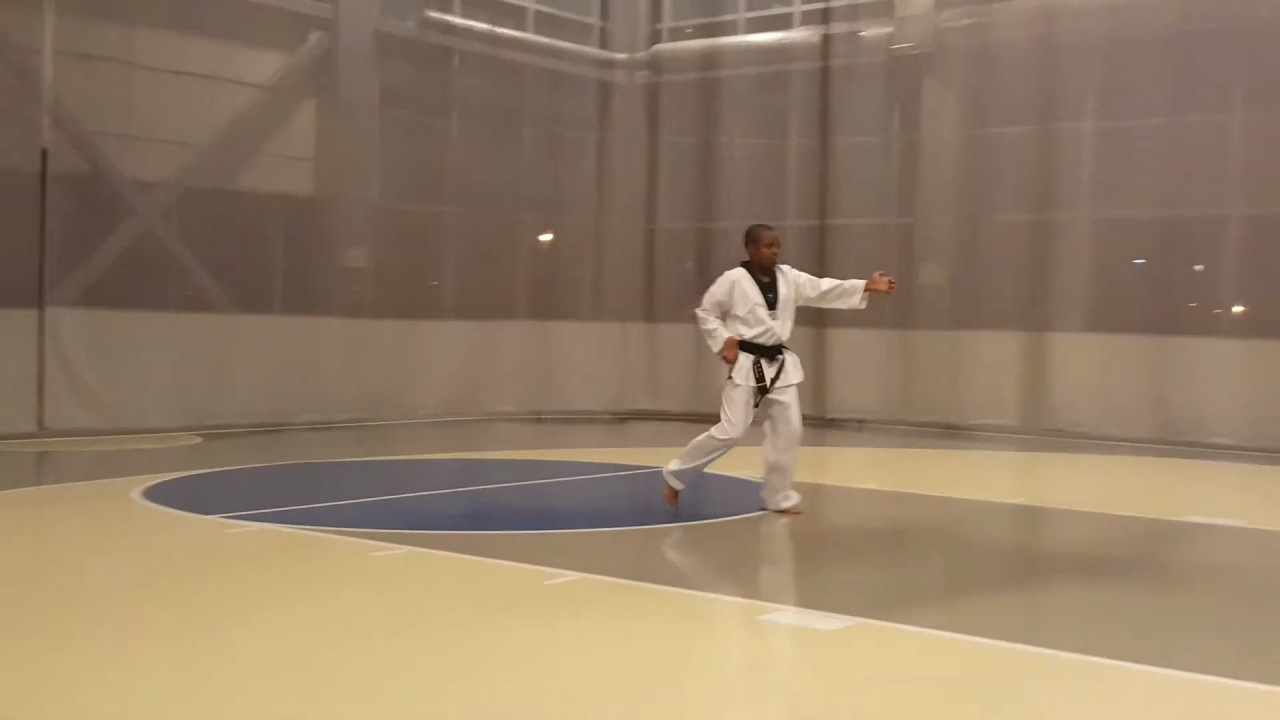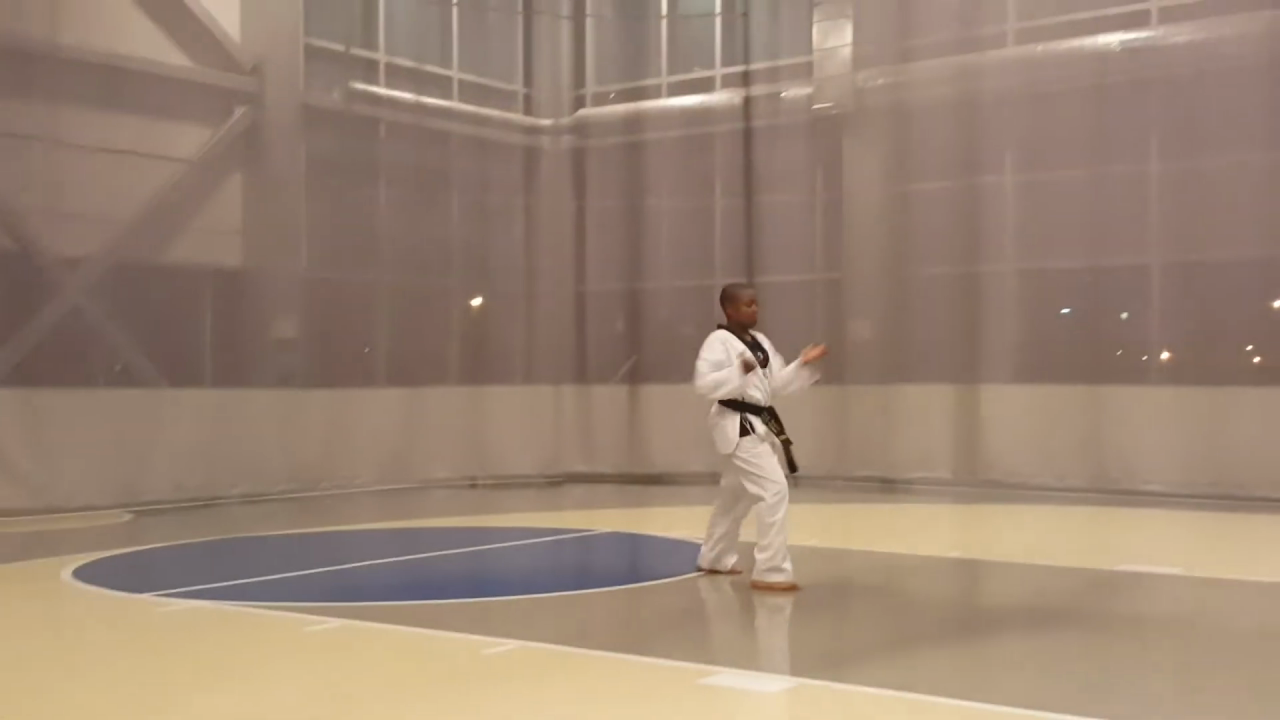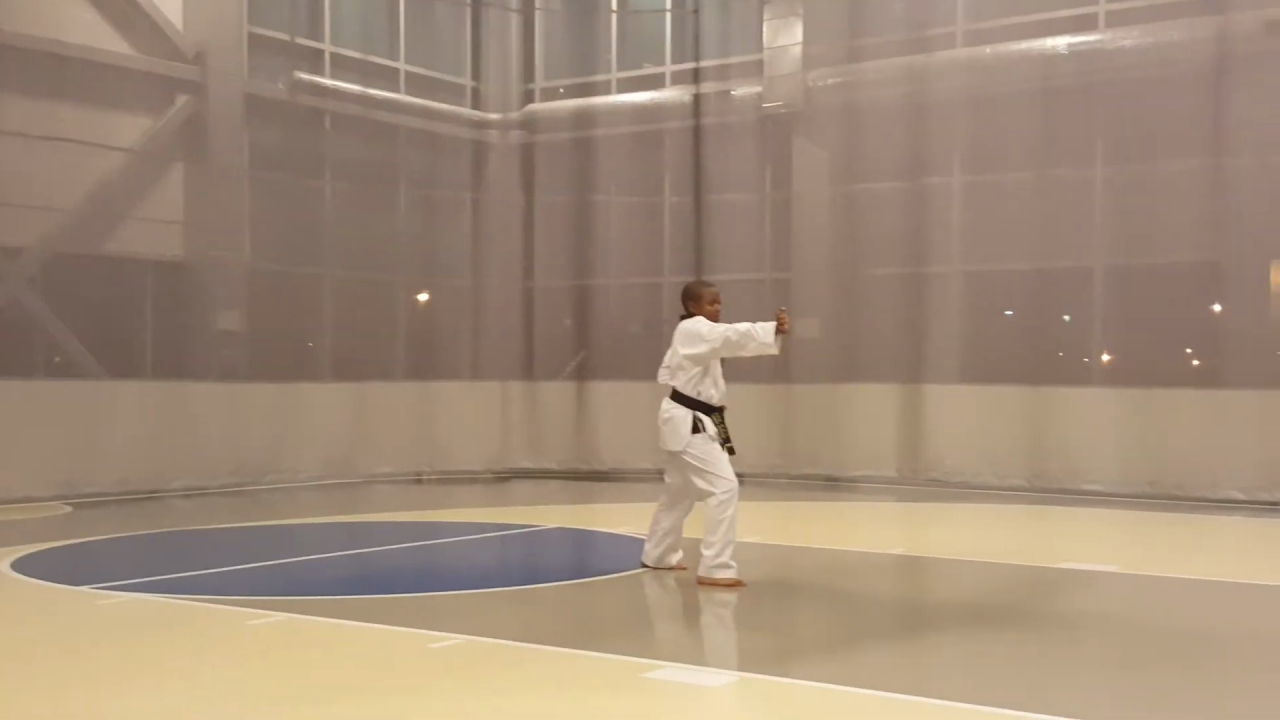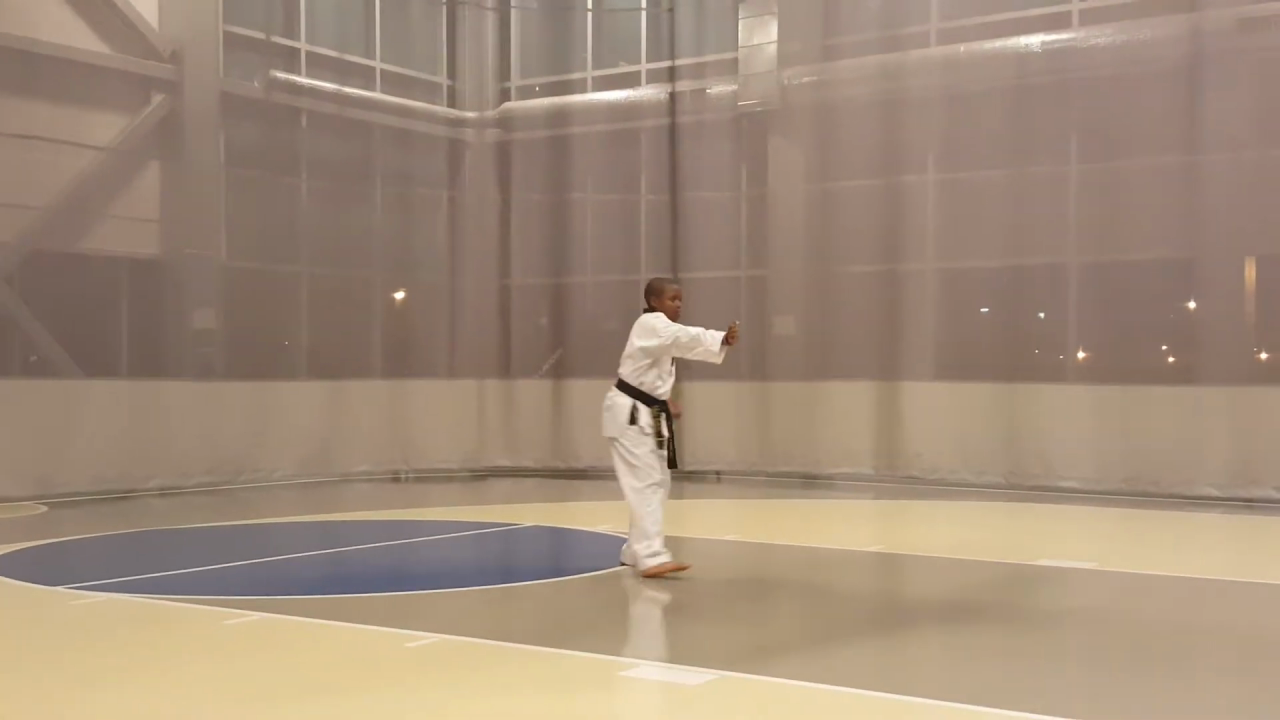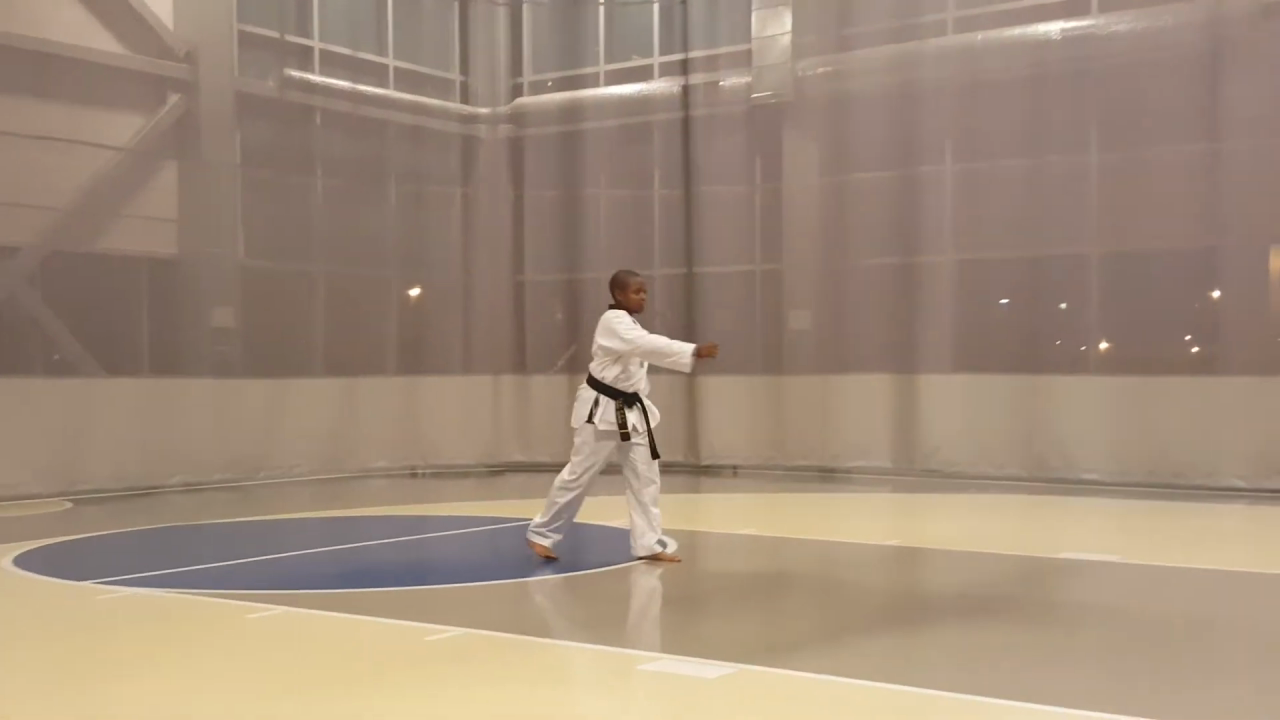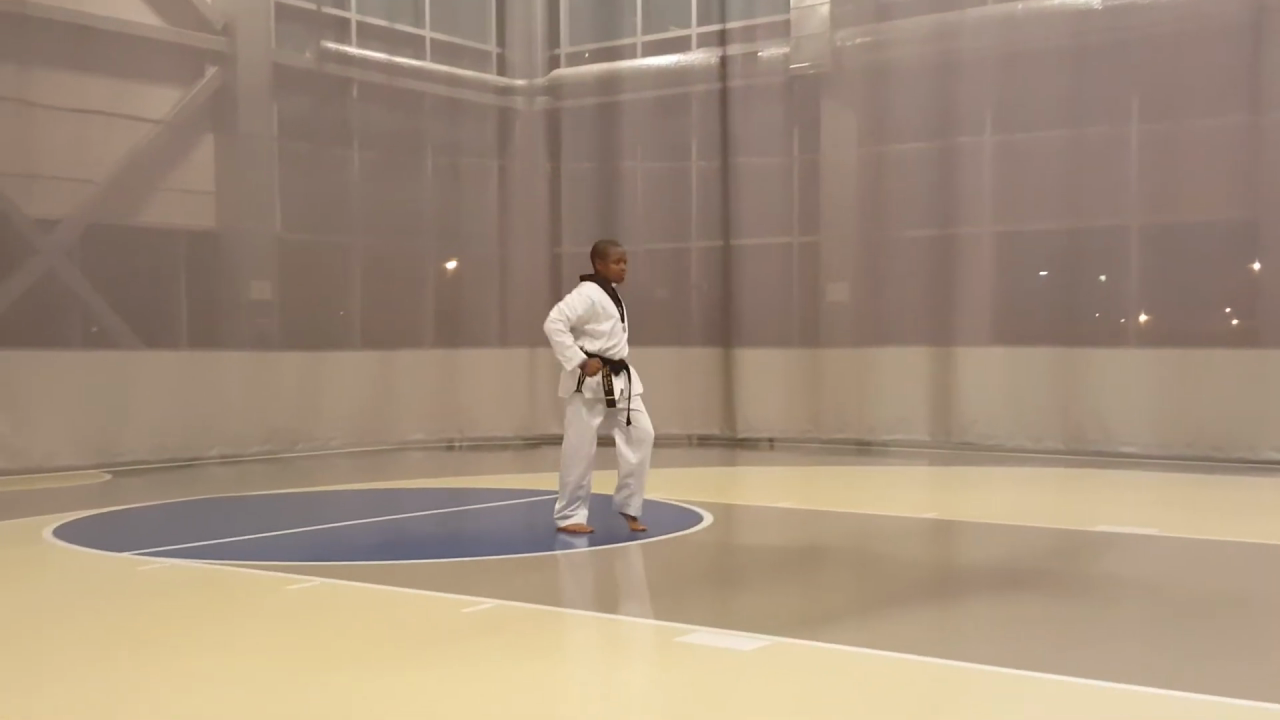
dt=0.5s
person 1, frame 1
left shoulder: (788, 278)
right shoulder: (733, 280)
left elbow: (824, 290)
right elbow: (706, 313)
left wrist: (866, 286)
right wrist: (723, 341)
left hip: (779, 364)
right hip: (745, 364)
left knee: (788, 429)
right knee: (731, 430)
left ankle: (779, 496)
right ankle: (676, 475)
person 1, frame 2
left shoulder: (757, 341)
right shoulder: (719, 341)
left elbow: (780, 384)
right elbow: (705, 384)
left wrist: (805, 364)
right wrist: (738, 372)
left hip: (756, 425)
right hip: (740, 427)
left knee: (736, 496)
right knee: (773, 491)
left ankle: (714, 558)
right ankle: (770, 572)
person 1, frame 3
left shoulder: (689, 336)
right shoulder: (694, 330)
left elbow: (666, 374)
right elbow: (733, 336)
left wrist: (701, 396)
right wrist: (774, 329)
left hip: (686, 420)
right hip: (690, 424)
left knee: (678, 493)
right knee: (724, 488)
left ankle: (658, 554)
right ankle: (715, 569)
person 1, frame 4
left shoulder: (658, 329)
right shoulder: (650, 324)
right elbow: (685, 338)
left wrist: (663, 402)
right wrist: (722, 339)
left hip: (649, 415)
right hip: (630, 415)
left knee: (656, 484)
right knee: (645, 484)
left ankle: (640, 552)
right ankle: (649, 557)
person 1, frame 5
left shoulder: (628, 323)
right shoulder: (614, 321)
right elbow: (647, 345)
right wrist: (693, 351)
left hip: (629, 409)
right hip: (600, 409)
left knee: (645, 475)
right knee: (578, 475)
left ankle: (650, 544)
right ankle: (542, 533)
person 1, frame 6
left shoulder: (611, 291)
right shoulder: (586, 294)
right elbow: (554, 324)
left wrist: (619, 278)
right wrist: (579, 360)
left hip: (620, 377)
right hip: (589, 380)
left knee: (640, 434)
right knee: (580, 449)
left ankle: (628, 506)
right ankle: (570, 515)
